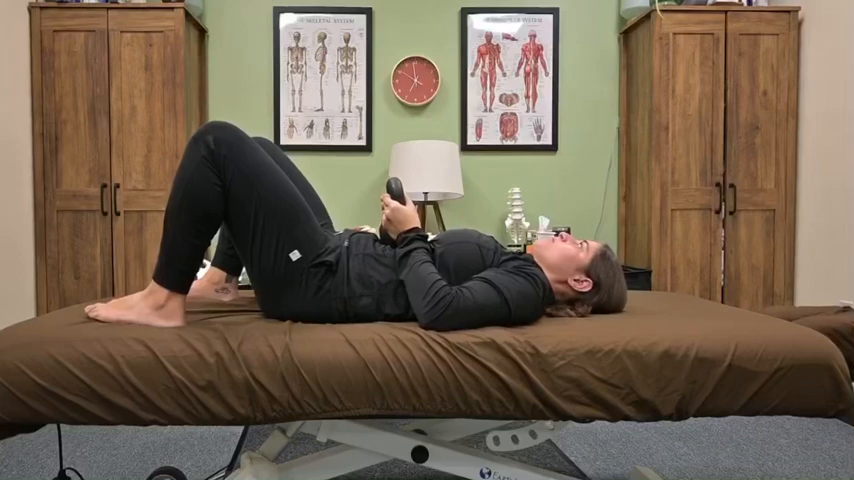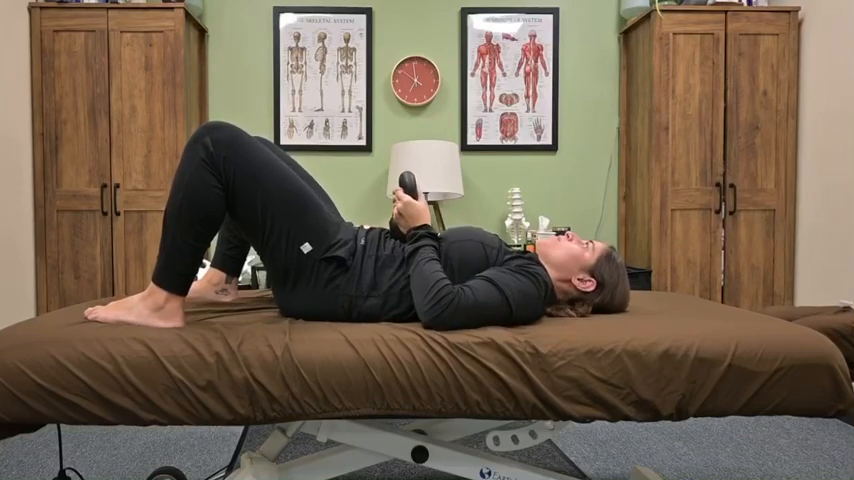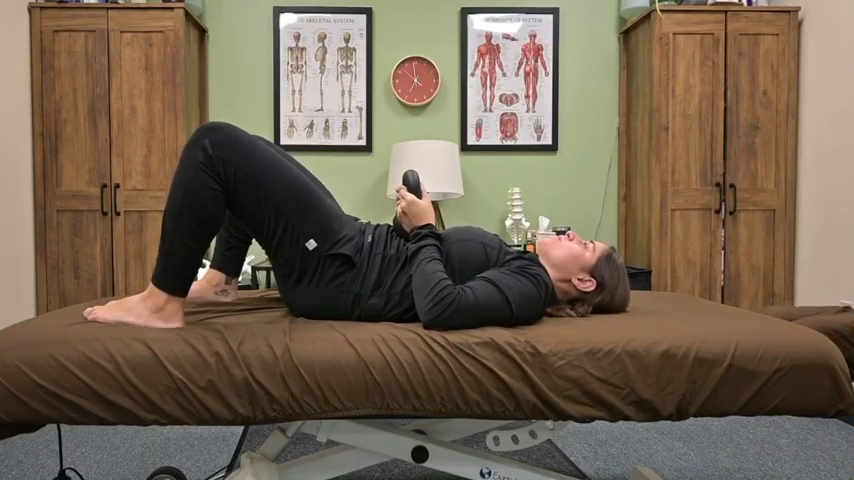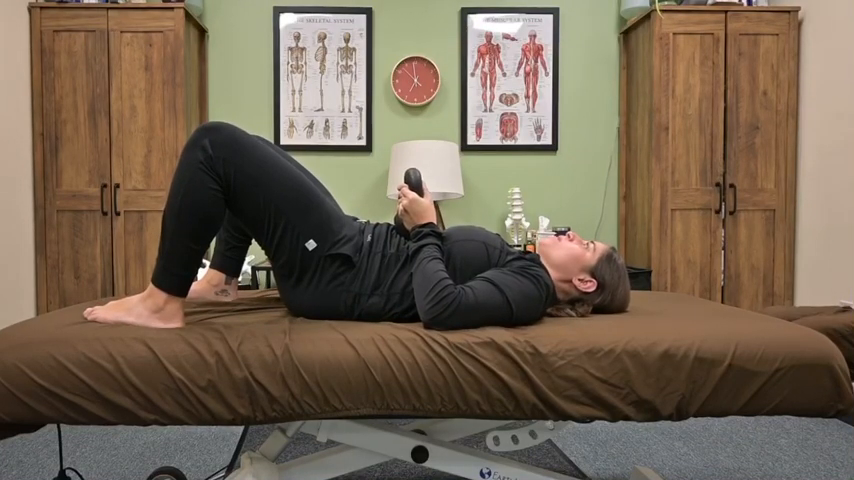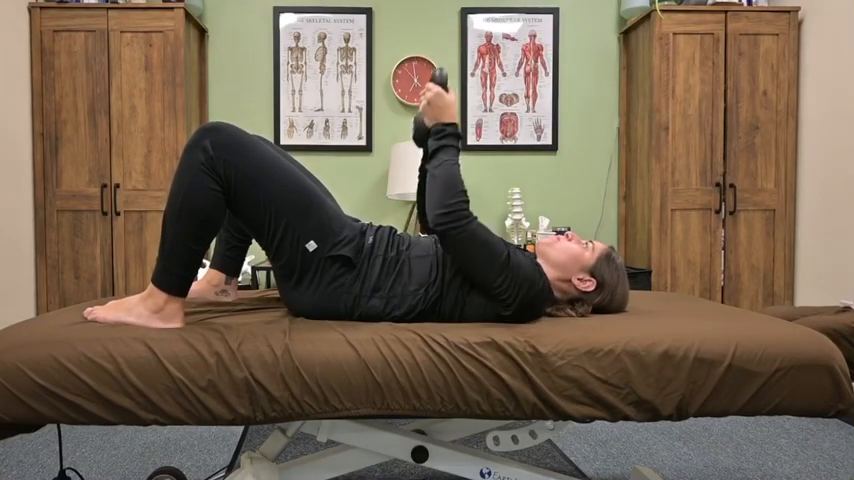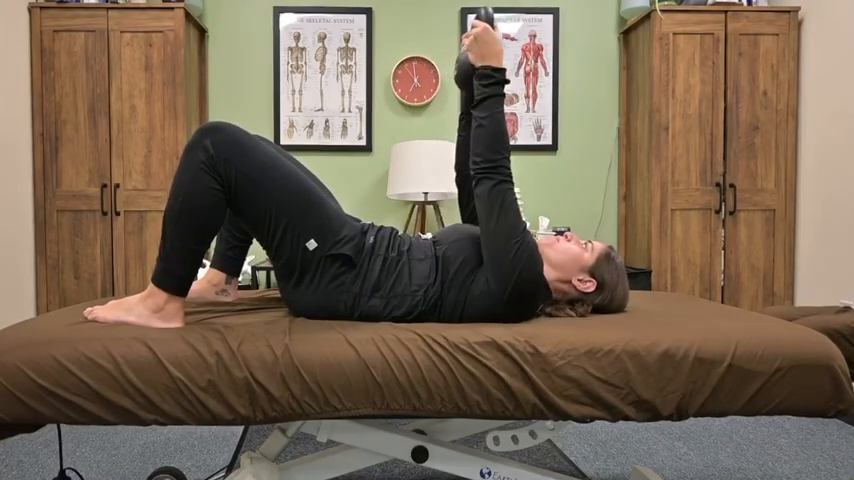
dt=0.7s
person 1, frame 1
left shoulder: (524, 290)
right shoulder: (515, 268)
left elbow: (438, 309)
left wrist: (410, 236)
right wrist: (406, 234)
left hip: (313, 278)
right hip: (336, 254)
left knee: (217, 142)
right knee: (255, 149)
left ankle: (162, 301)
right ankle: (219, 279)
person 1, frame 2
left shoulder: (527, 290)
right shoulder: (520, 267)
left elbow: (439, 307)
left wrist: (420, 232)
right wrist: (417, 230)
left hip: (329, 274)
right hip: (351, 247)
left knee: (216, 143)
right knee: (251, 151)
left ankle: (162, 301)
right ankle: (220, 279)
person 1, frame 3
left shoulder: (527, 290)
right shoulder: (520, 266)
left elbow: (440, 308)
left wrist: (423, 231)
right wrist: (421, 226)
left hip: (333, 271)
right hip: (354, 246)
left knee: (215, 144)
right knee: (241, 152)
left ankle: (162, 303)
right ankle: (220, 280)
person 1, frame 4
left shoulder: (528, 291)
right shoulder: (522, 266)
left elbow: (440, 307)
left wrist: (424, 229)
right wrist: (424, 223)
left hip: (334, 272)
right hip: (354, 244)
left knee: (214, 144)
right knee: (241, 151)
left ankle: (162, 302)
right ankle: (219, 279)
person 1, frame 5
left shoulder: (522, 288)
right shoulder: (516, 270)
left elbow: (450, 219)
right elbow: (437, 219)
left wrist: (446, 131)
right wrist: (434, 138)
left hip: (336, 272)
right hip: (352, 251)
left knee: (215, 144)
right knee: (241, 151)
left ankle: (162, 302)
right ankle: (219, 280)
person 1, frame 6
left shoulder: (520, 282)
right shoulder: (511, 268)
left elbow: (492, 175)
right elbow: (471, 181)
left wrist: (491, 73)
right wrist: (472, 88)
left hip: (335, 271)
right hip: (353, 251)
left knee: (216, 143)
right knee: (244, 151)
left ankle: (161, 302)
right ankle: (219, 280)
